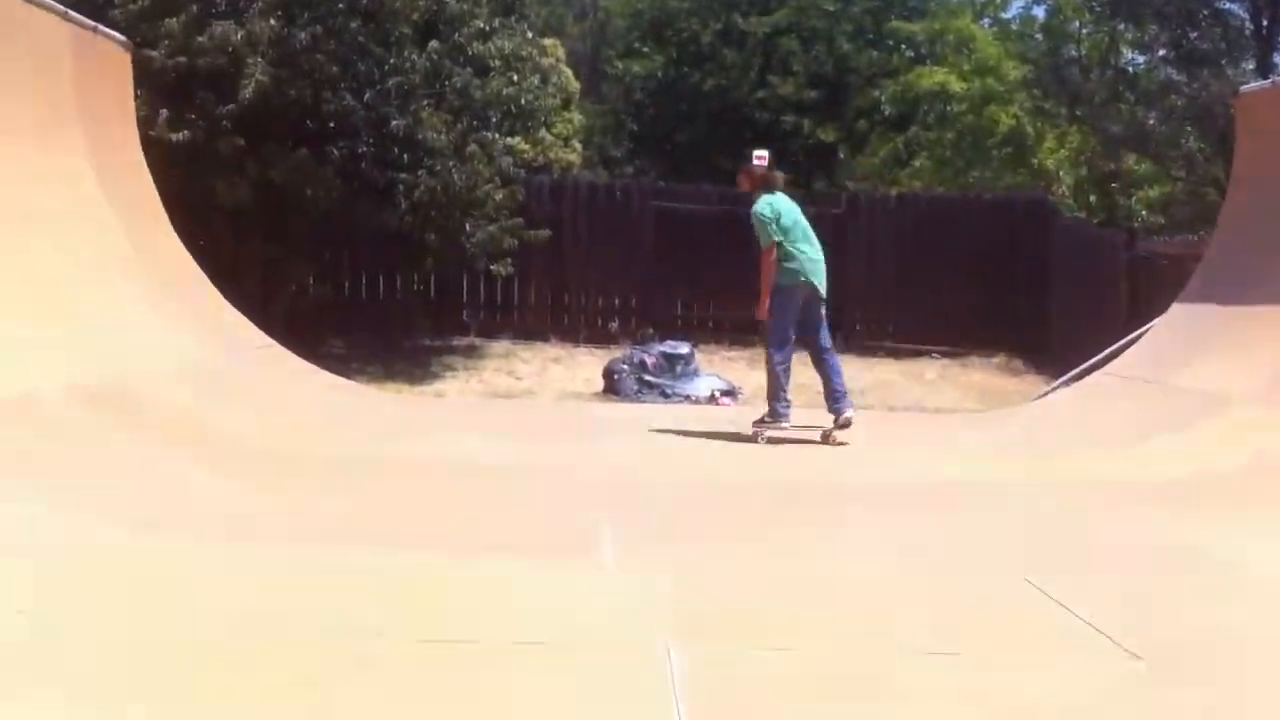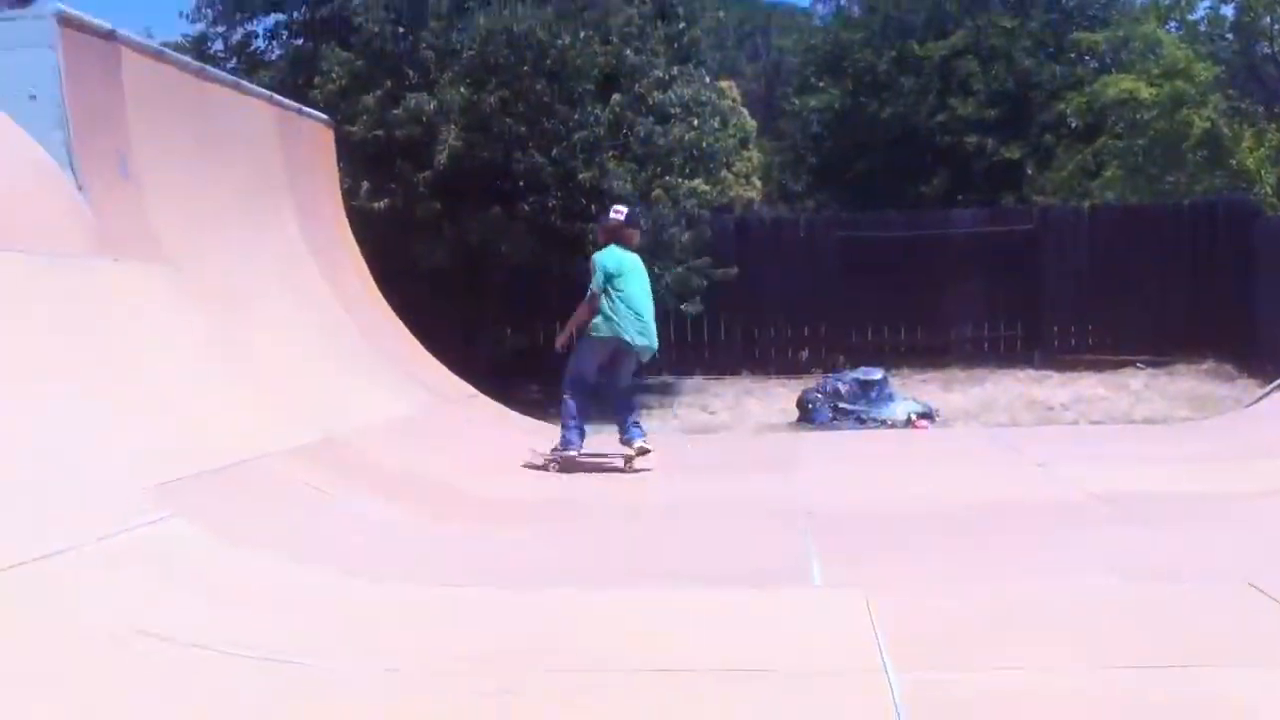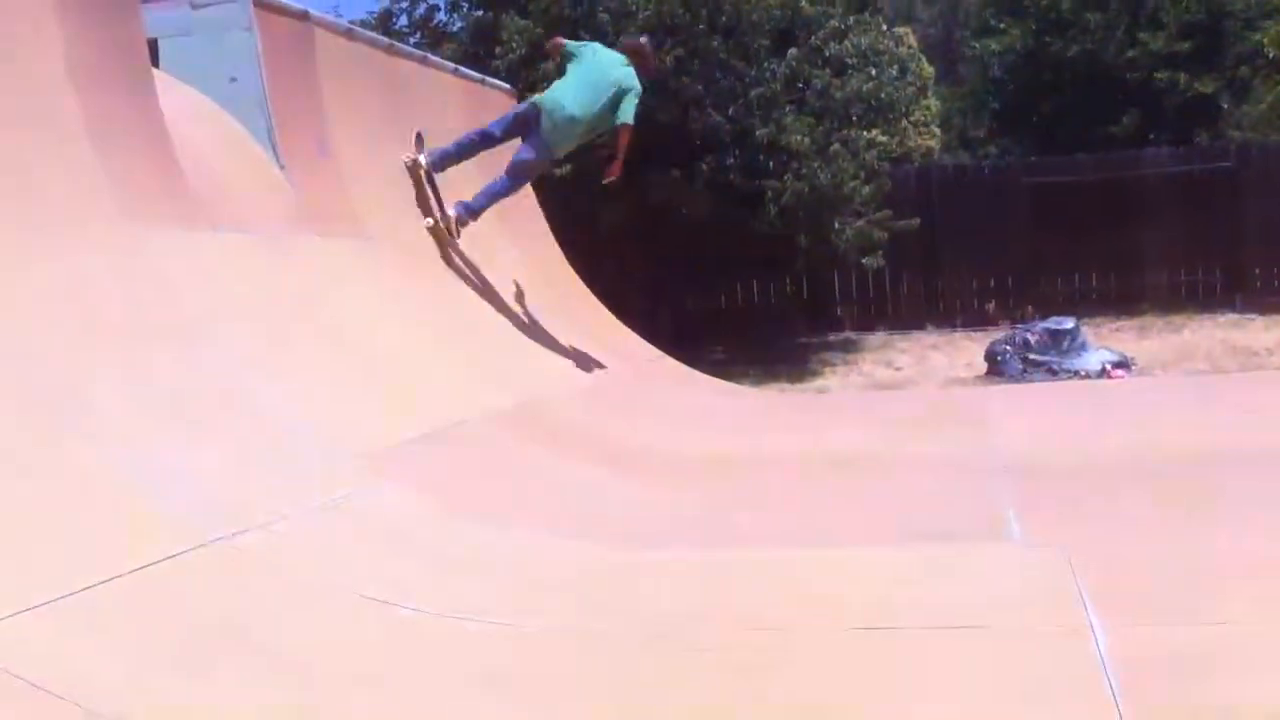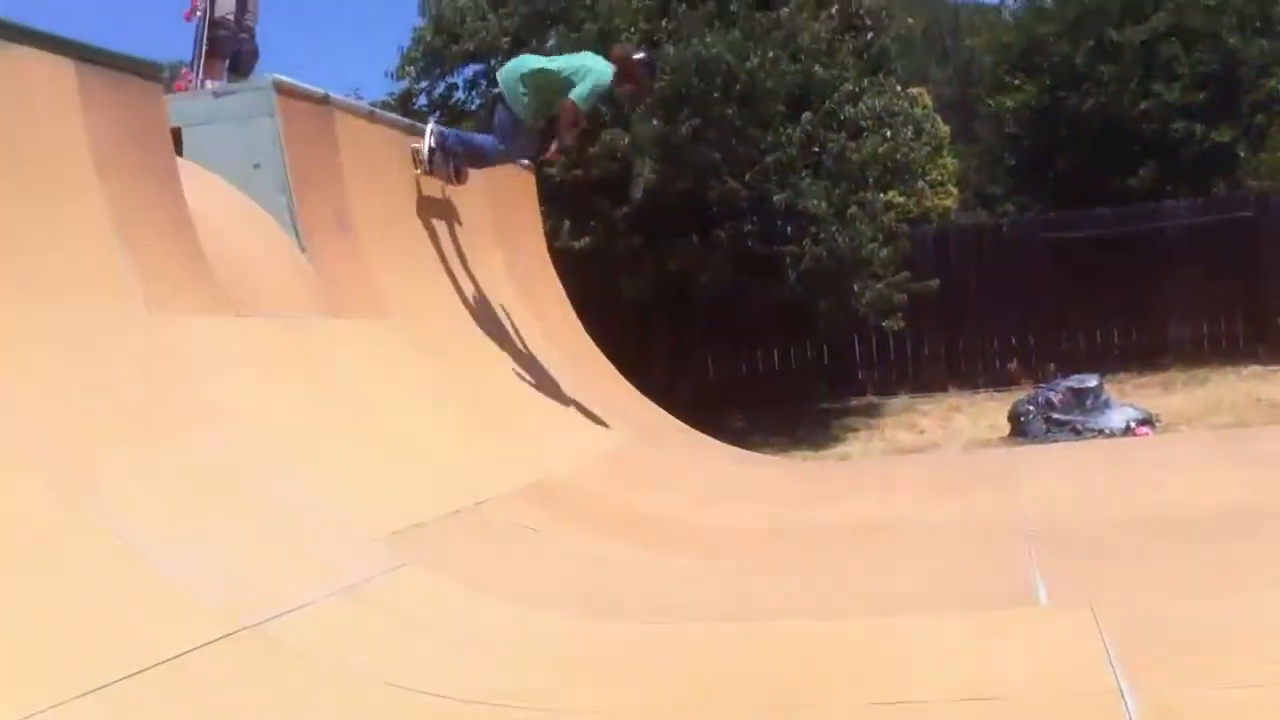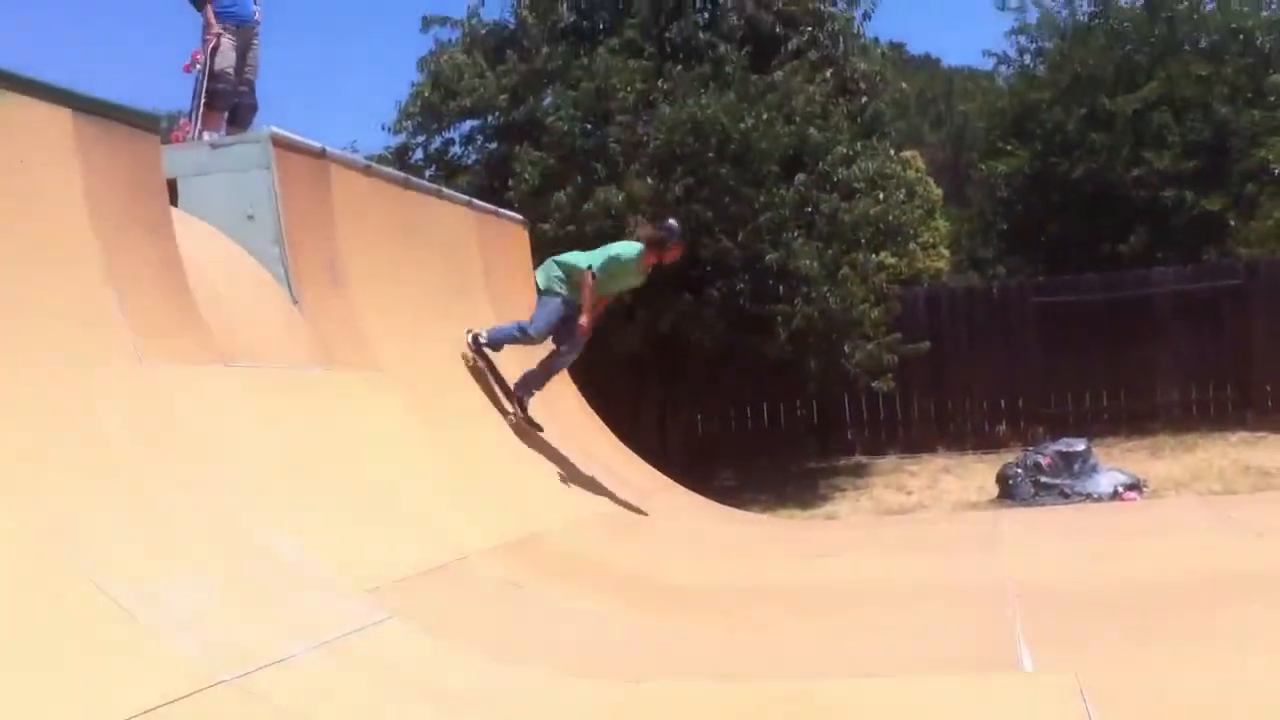
dt=0.4s
person 1, frame 1
left shoulder: (761, 208)
right shoulder: (782, 200)
left elbow: (770, 254)
left wrist: (764, 298)
left hip: (791, 280)
right hip: (814, 277)
left knee: (778, 348)
right knee: (821, 345)
left ankle: (778, 411)
right ankle: (841, 407)
person 1, frame 2
left shoulder: (603, 258)
right shoulder: (635, 262)
left elbow: (592, 301)
left wrist: (566, 331)
left hip: (607, 329)
right hip: (640, 337)
left knee: (575, 386)
right knee: (619, 388)
left ankle: (570, 441)
right ankle: (635, 436)
person 1, frame 3
left shoulder: (598, 51)
right shoulder: (633, 86)
left elbow: (558, 44)
right elbow: (625, 126)
left wrist: (550, 46)
right wrist: (617, 163)
left hip: (546, 105)
right hip: (564, 128)
left knee: (491, 133)
right knee: (516, 175)
left ankle: (433, 160)
right ankle: (464, 211)
person 1, frame 4
left shoulder: (596, 62)
right shoulder: (602, 80)
right elbow: (571, 105)
right wrist: (560, 142)
left hip: (521, 78)
right hip: (519, 86)
left knee: (522, 146)
right knee: (508, 150)
left ankle: (452, 143)
right ankle: (441, 137)
person 1, frame 5
left shoulder: (643, 273)
right shoulder: (625, 254)
right elbow: (590, 273)
left wrist: (590, 316)
right wrist: (585, 315)
left hip: (582, 293)
right hip: (561, 278)
left knee: (570, 350)
right knee: (536, 331)
left ankle: (523, 390)
right ankle: (487, 337)
